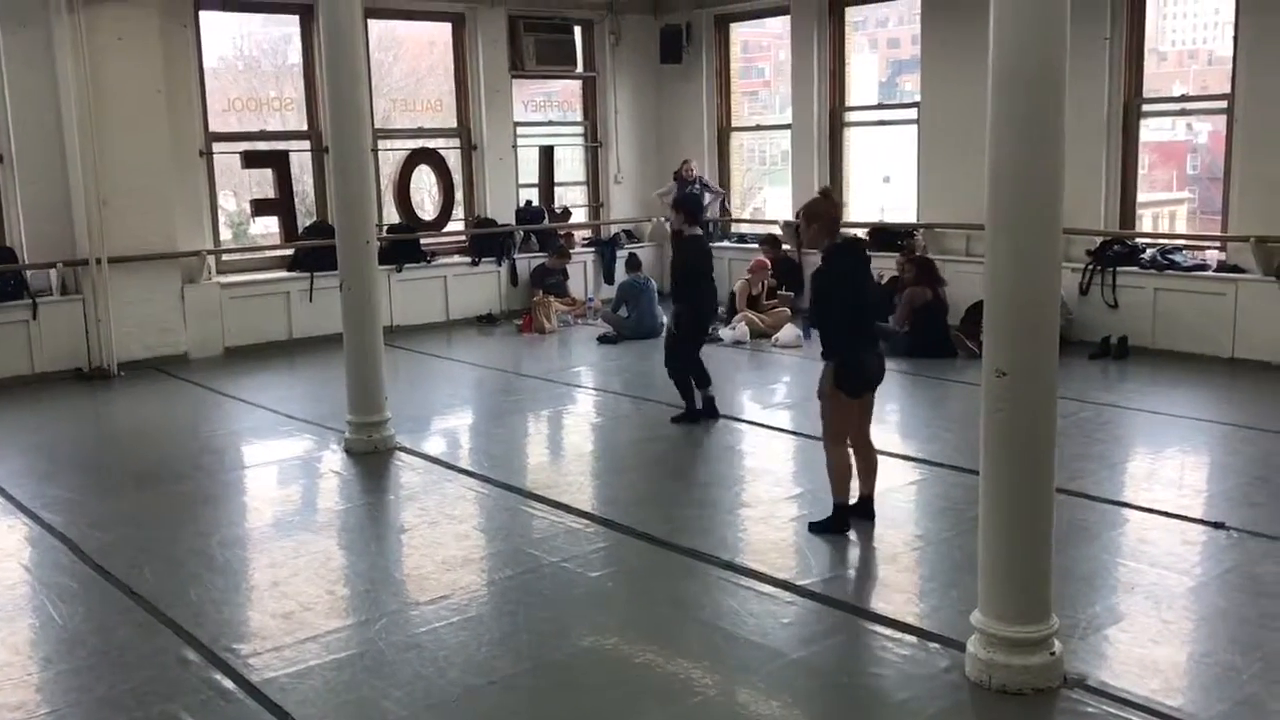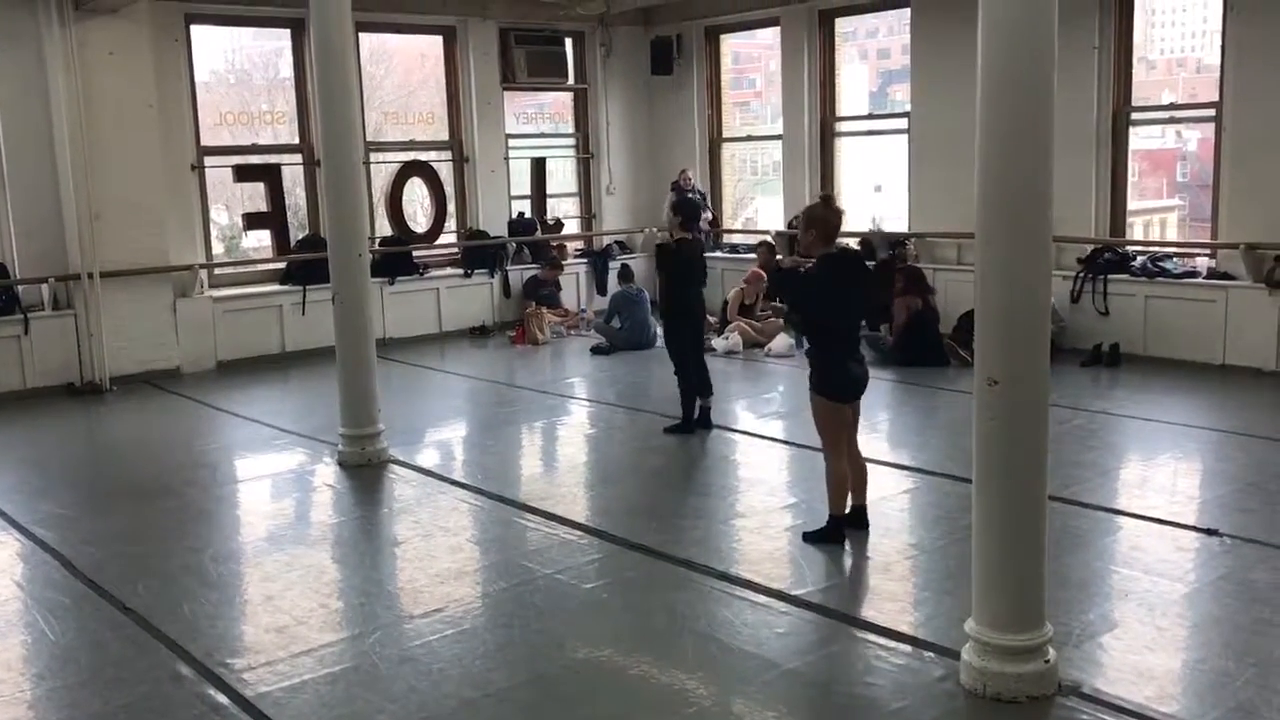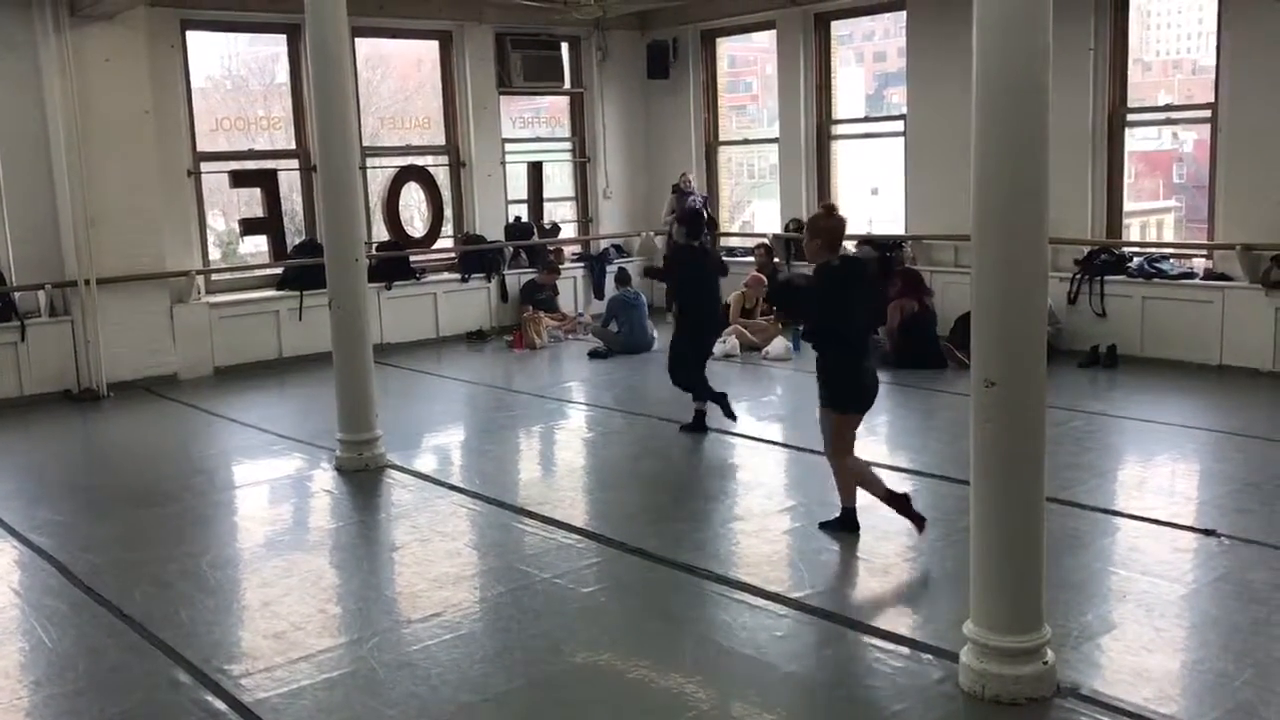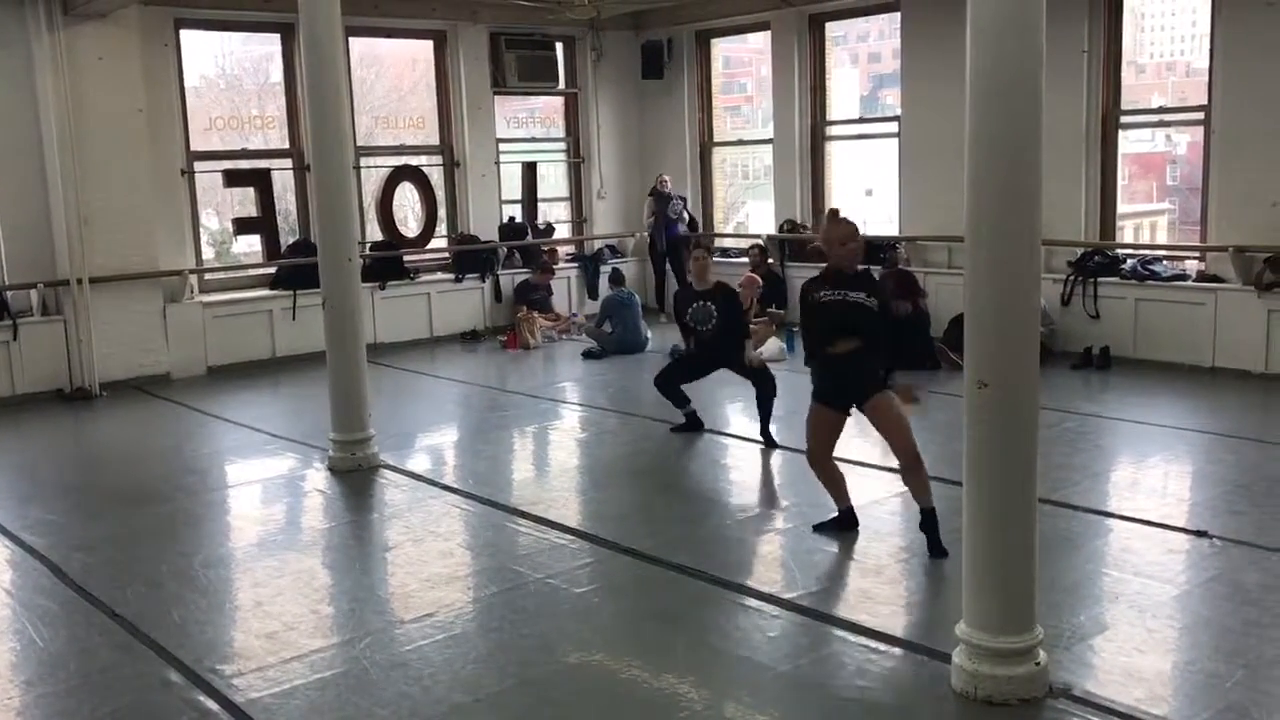
dt=0.5s
person 1, frame 1
left shoulder: (829, 271)
right shoulder: (855, 258)
left elbow: (832, 327)
left wrist: (827, 374)
left hip: (849, 364)
right hip: (871, 358)
left knee: (834, 442)
right knee: (860, 437)
left ankle: (839, 515)
right ankle: (865, 504)
person 1, frame 2
left shoulder: (819, 275)
right shoulder: (851, 267)
left wrist: (789, 272)
left hip: (830, 370)
right hip: (853, 367)
left knee: (833, 451)
right knee: (849, 446)
left ankle: (836, 523)
right ankle: (858, 512)
person 1, frame 3
left shoulder: (824, 283)
right shoulder: (859, 272)
left elbow: (814, 332)
left hip: (840, 370)
right hip: (860, 375)
left knee: (839, 456)
right knee: (837, 451)
left ankle: (899, 503)
right ankle: (848, 516)
person 1, frame 4
left shoulder: (871, 286)
right shoulder: (813, 288)
left elbow: (885, 335)
right elbow: (812, 337)
left hip: (869, 378)
right hip: (829, 382)
left knee: (907, 450)
right knee: (816, 455)
left ankle: (928, 522)
right ankle: (846, 516)
person 2, frame 1
left shoulder: (687, 244)
right shoulder: (701, 242)
left elbow: (681, 281)
left wrist: (676, 311)
left hip: (692, 310)
right hip: (705, 307)
left knee: (673, 359)
right knee: (689, 356)
left ankle: (691, 409)
right ankle: (708, 405)
person 2, frame 2
left shoulder: (673, 249)
right shoulder: (695, 246)
left wrist: (663, 249)
left hip: (677, 313)
right hip: (696, 310)
left knee: (684, 366)
right knee: (697, 361)
left ankle: (687, 421)
right ankle: (704, 415)
person 2, frame 3
left shoulder: (677, 255)
right shoulder: (708, 253)
left elbow: (666, 275)
right elbow: (723, 270)
left wrist: (648, 271)
left hip: (692, 321)
right hip: (713, 320)
left knee: (680, 374)
right knee: (694, 368)
left ankle: (715, 397)
right ankle: (699, 418)
person 2, frame 4
left shoulder: (726, 292)
right shoulder: (681, 296)
left elbow: (741, 323)
right elbow: (683, 326)
left wrist: (749, 350)
right wrist: (688, 348)
left hip: (731, 348)
right hip: (702, 352)
left knee: (765, 381)
right knee: (663, 380)
left ankle: (765, 430)
right ankle: (693, 420)
